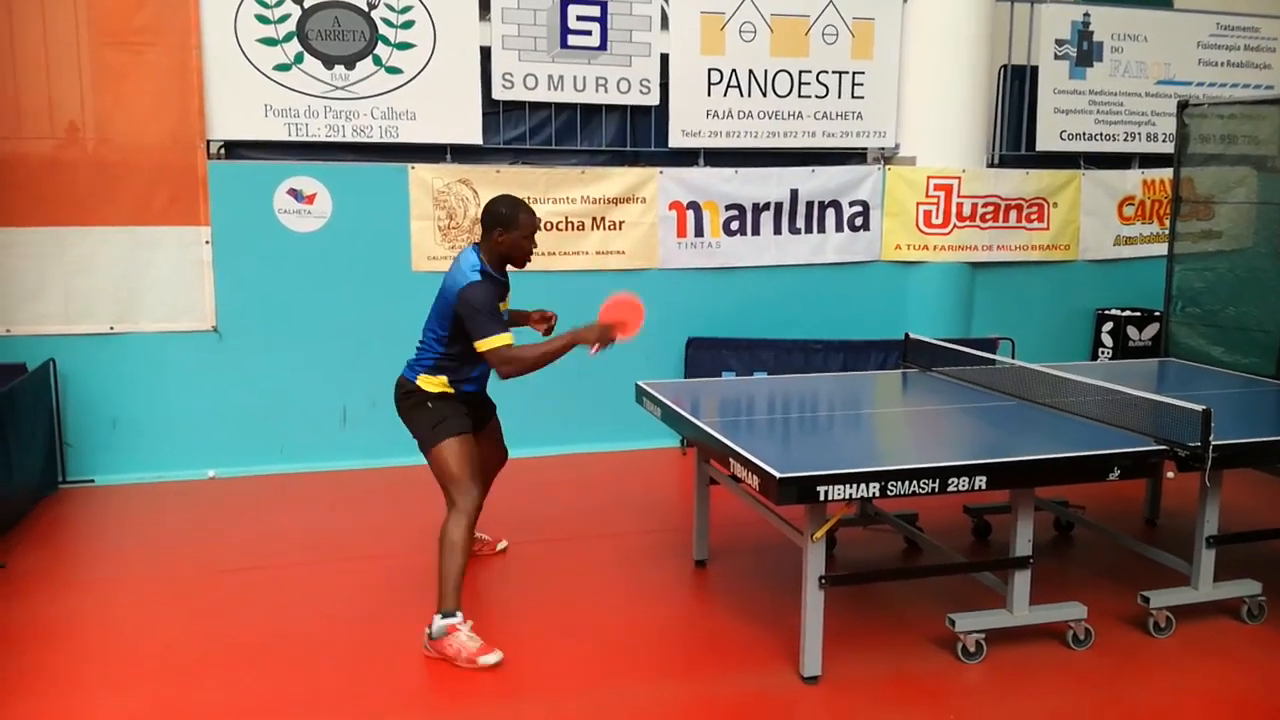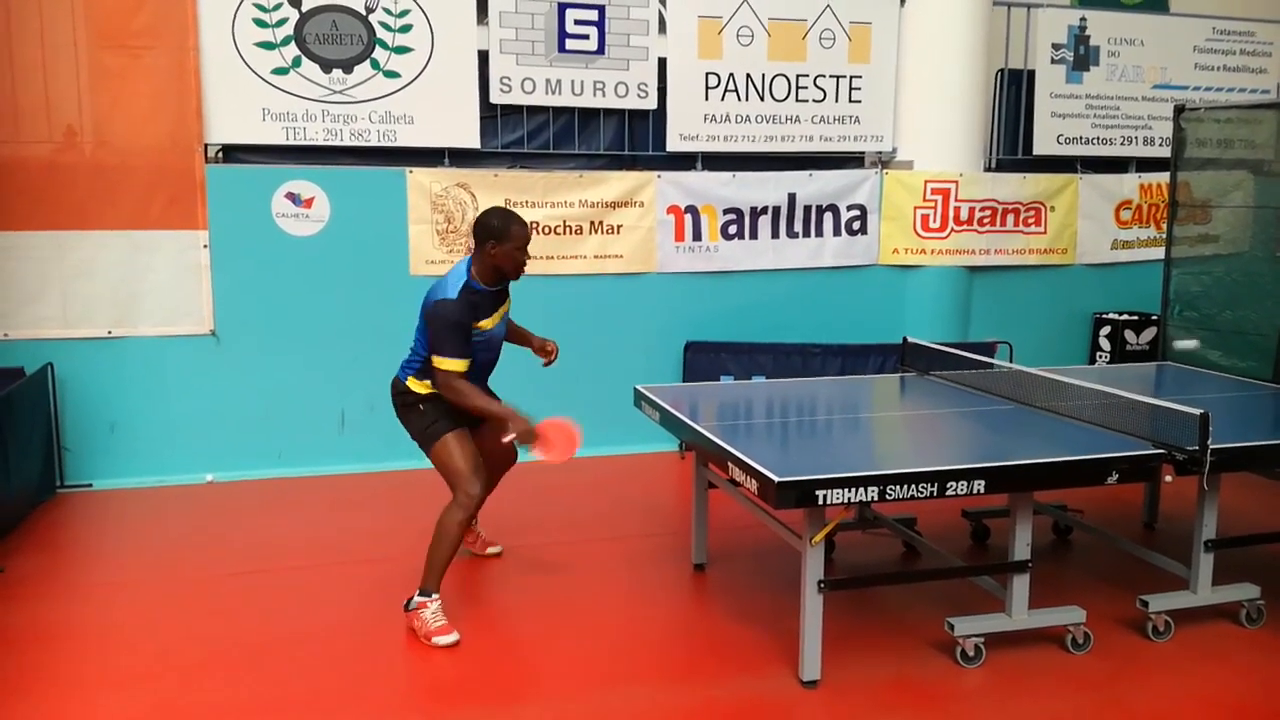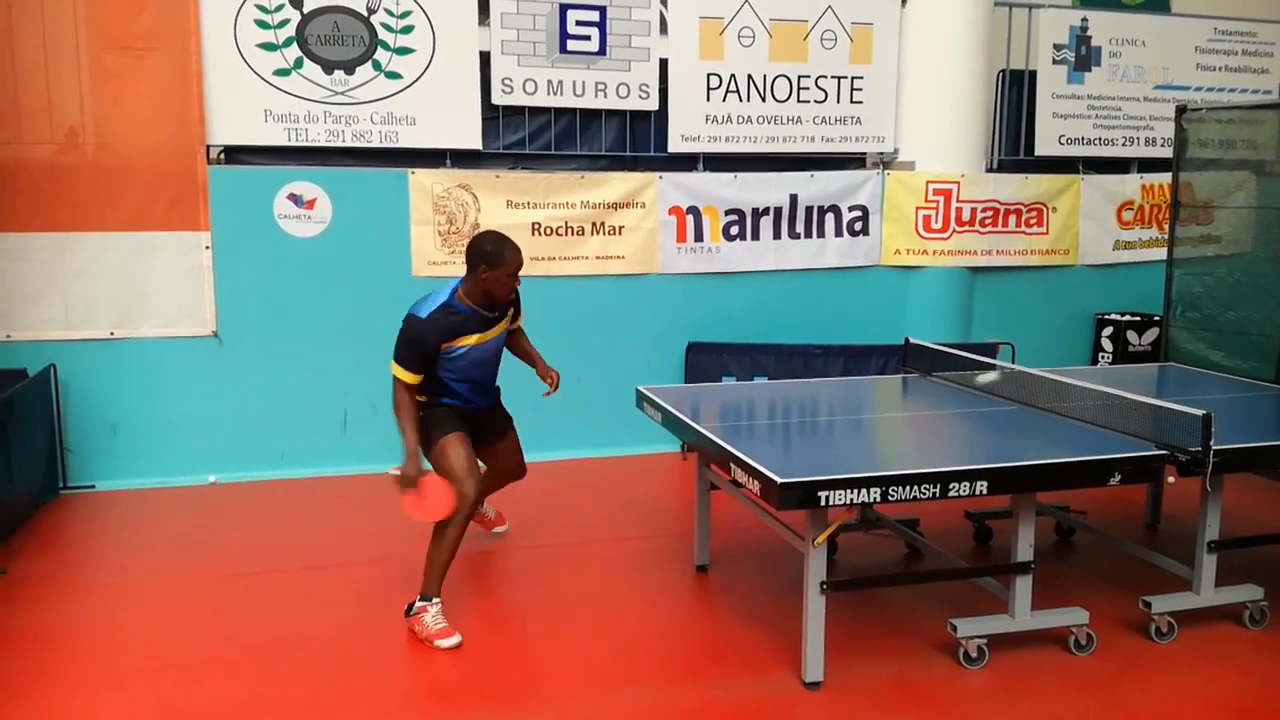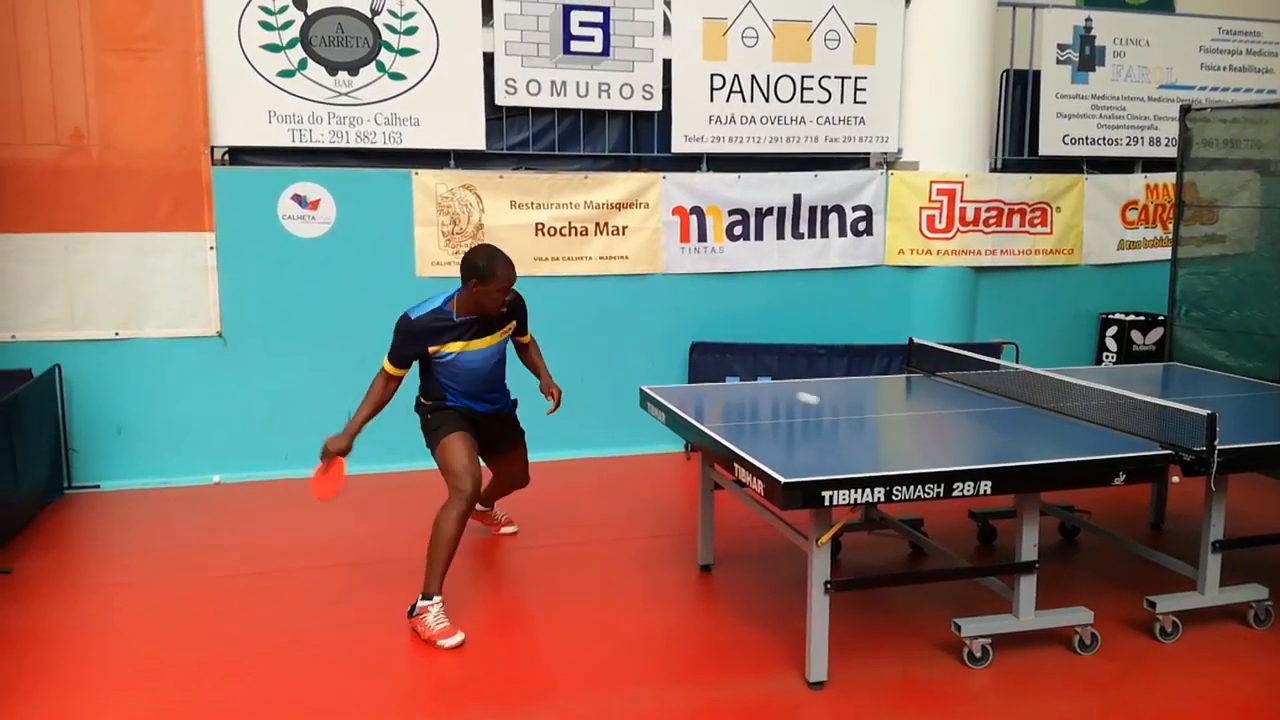
dt=0.1s
person 1, frame 1
left shoulder: (480, 263)
right shoulder: (474, 289)
right elbow: (509, 364)
left wrist: (524, 318)
right wrist: (577, 337)
left hip: (461, 391)
right hip: (430, 396)
left knee: (493, 459)
right knee: (467, 498)
left ankle: (463, 537)
right ankle: (446, 625)
person 1, frame 2
left shoulder: (497, 279)
right shoulder: (451, 303)
right elbow: (449, 385)
left wrist: (532, 342)
right wrist: (511, 417)
left hip: (468, 391)
right hip: (428, 397)
left knee: (502, 458)
right knee: (470, 492)
left ankle: (463, 530)
right ankle: (424, 601)
person 1, frame 3
left shoulder: (502, 298)
right shoulder: (426, 320)
right elbow: (404, 389)
left wrist: (538, 363)
right wrist: (411, 453)
left hip: (483, 403)
right hip: (435, 407)
left knee: (512, 468)
right knee: (464, 493)
left ankle: (476, 505)
right ankle: (425, 605)
person 1, frame 4
left shoulder: (513, 307)
right shoulder: (420, 324)
left elbow: (526, 345)
right elbow: (388, 377)
left wrist: (546, 379)
right wrist: (349, 431)
left hip: (498, 410)
right hip: (446, 412)
left knee: (517, 479)
right knee: (463, 491)
left ankle: (484, 507)
right ankle: (426, 606)
